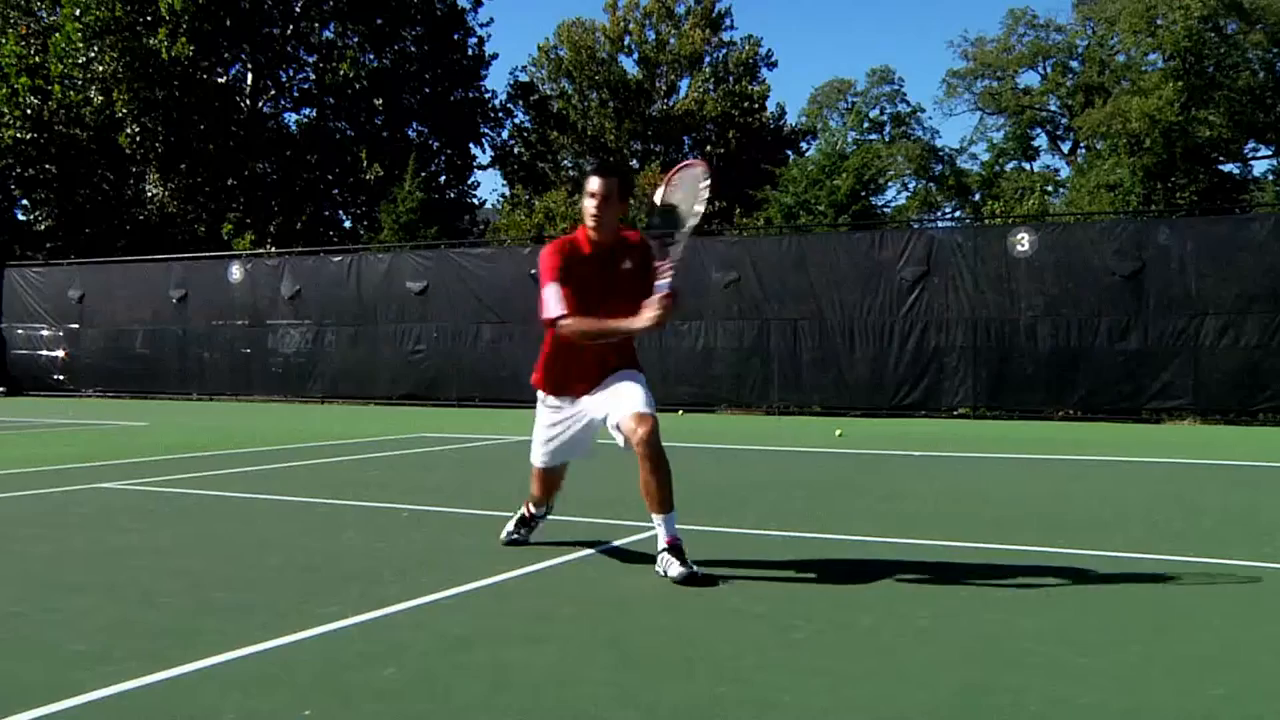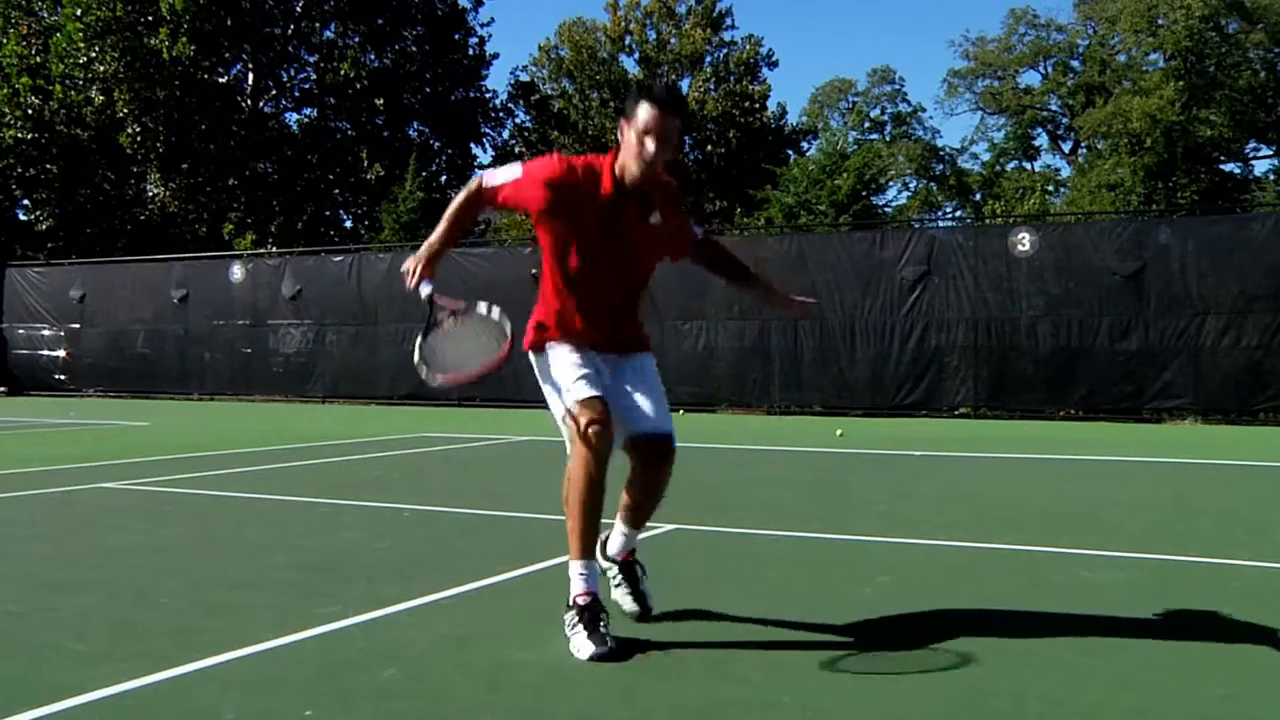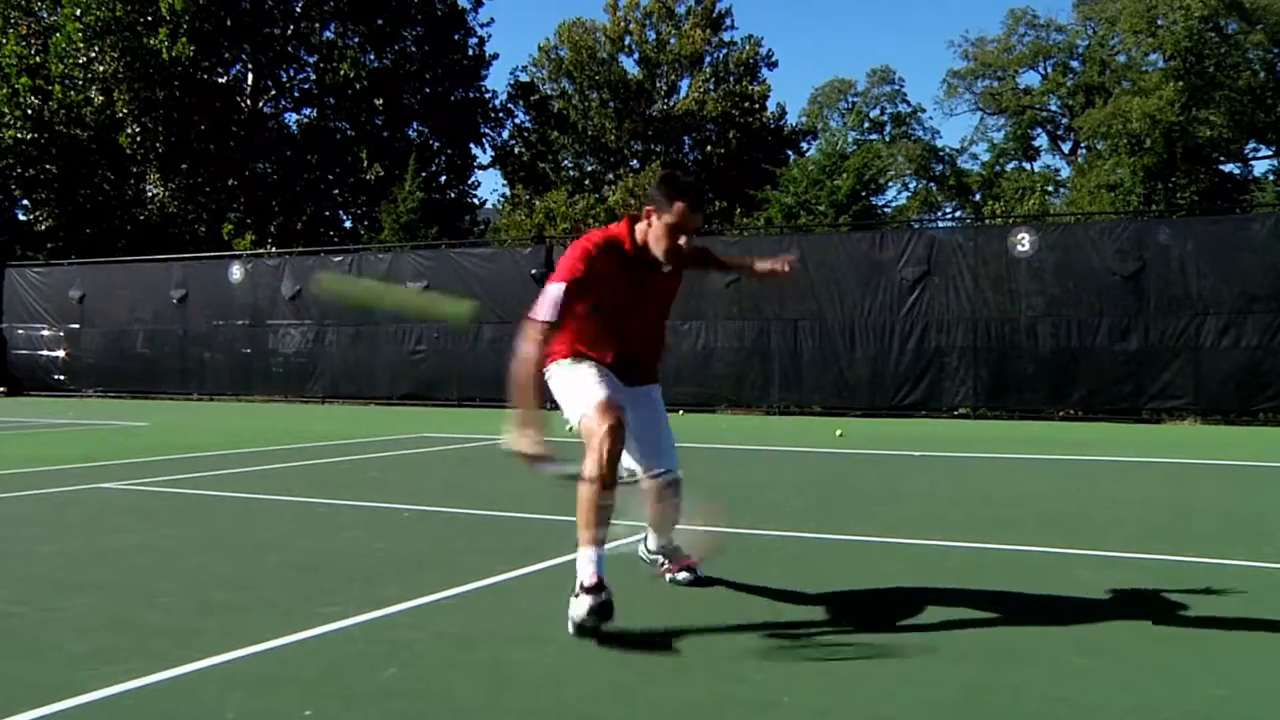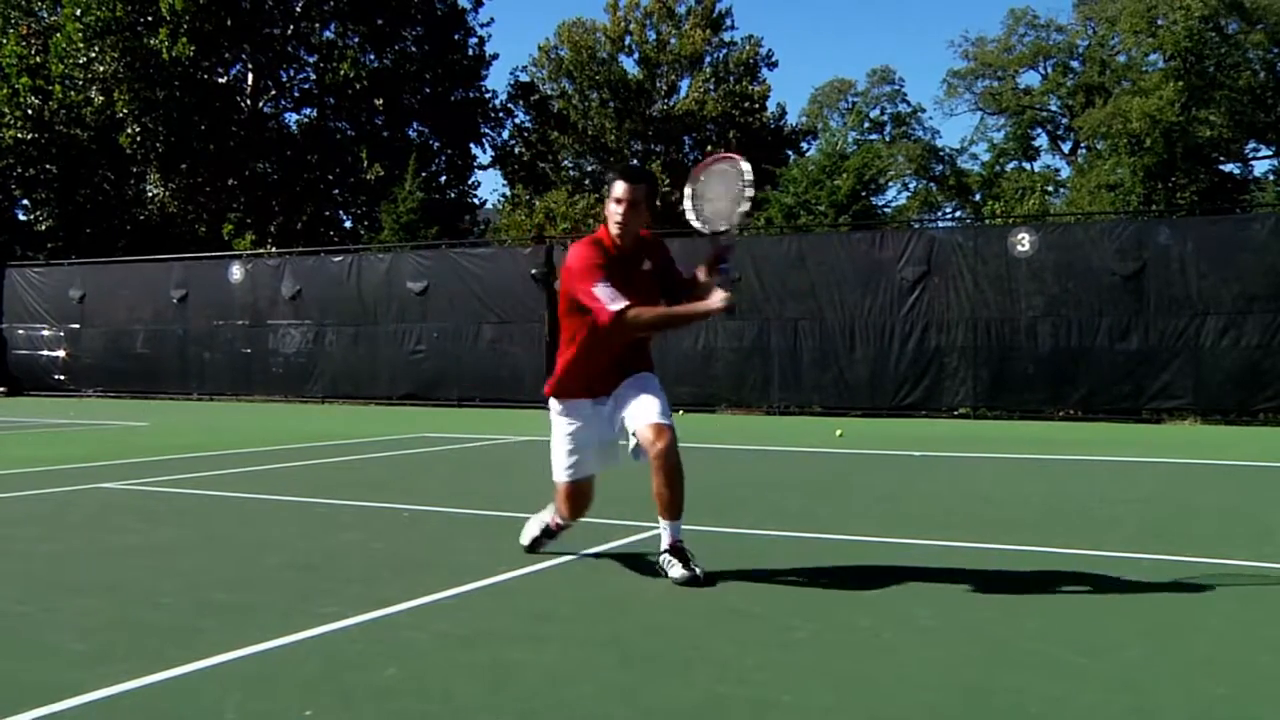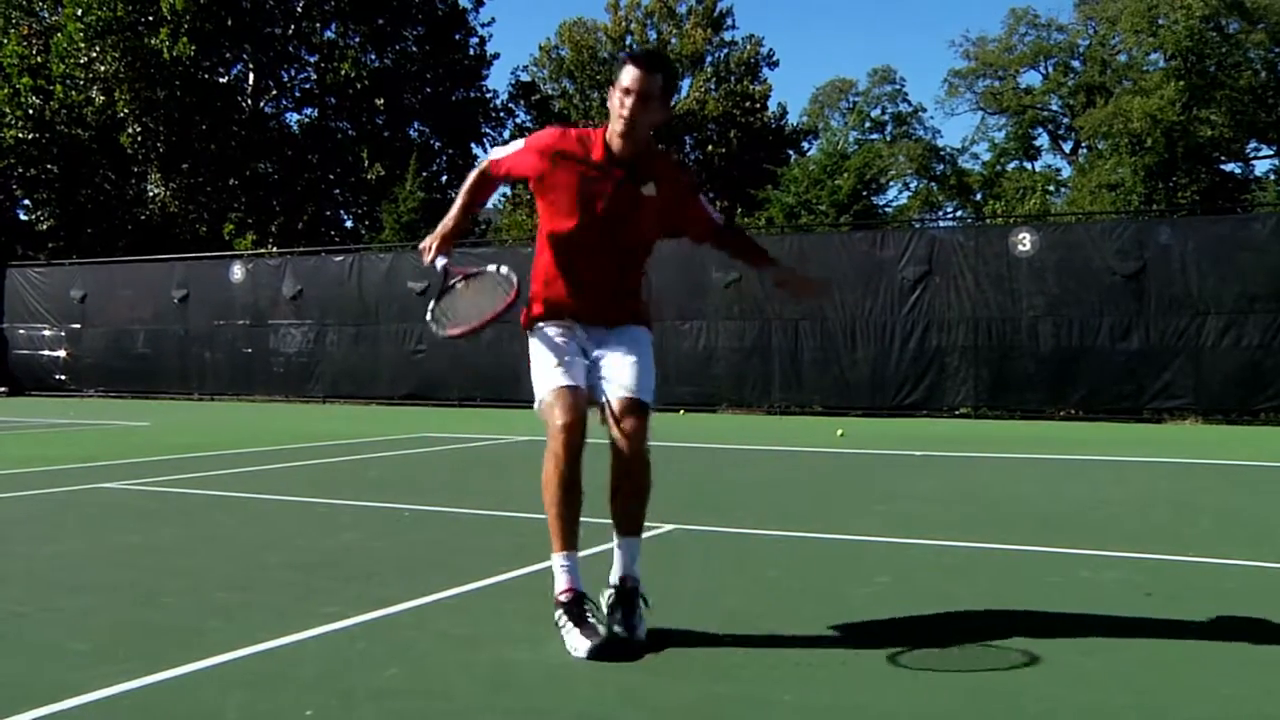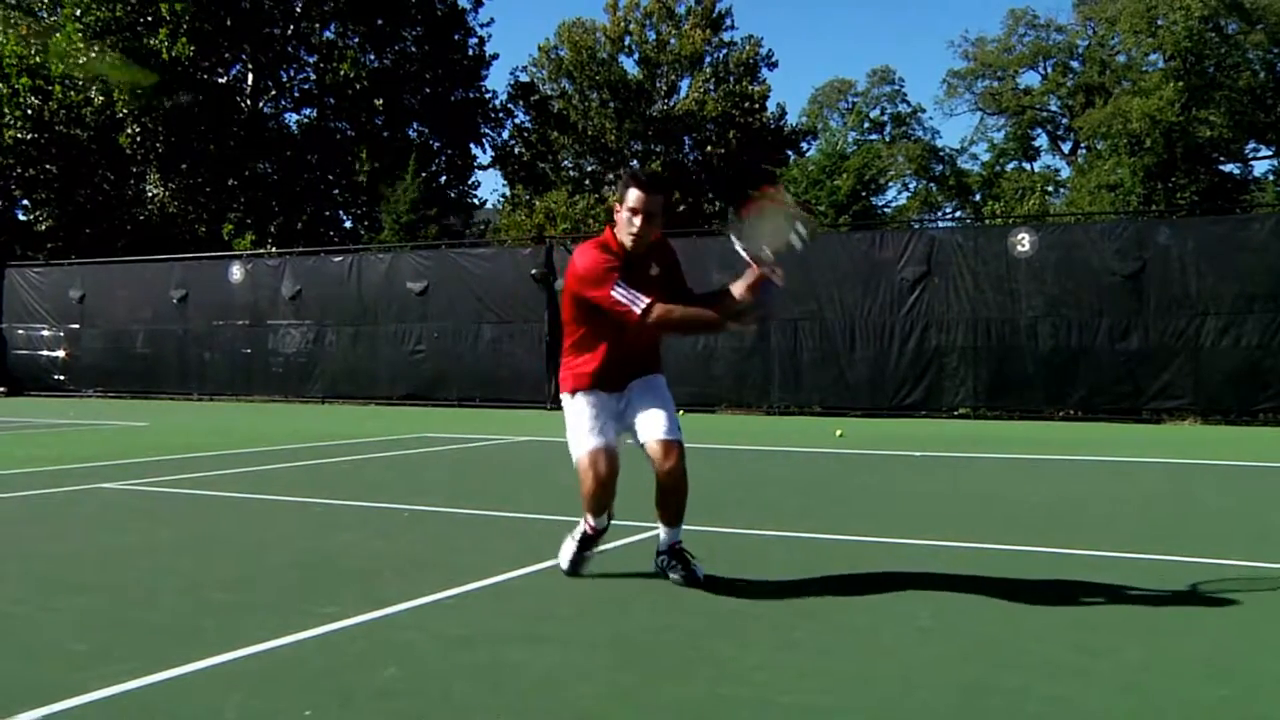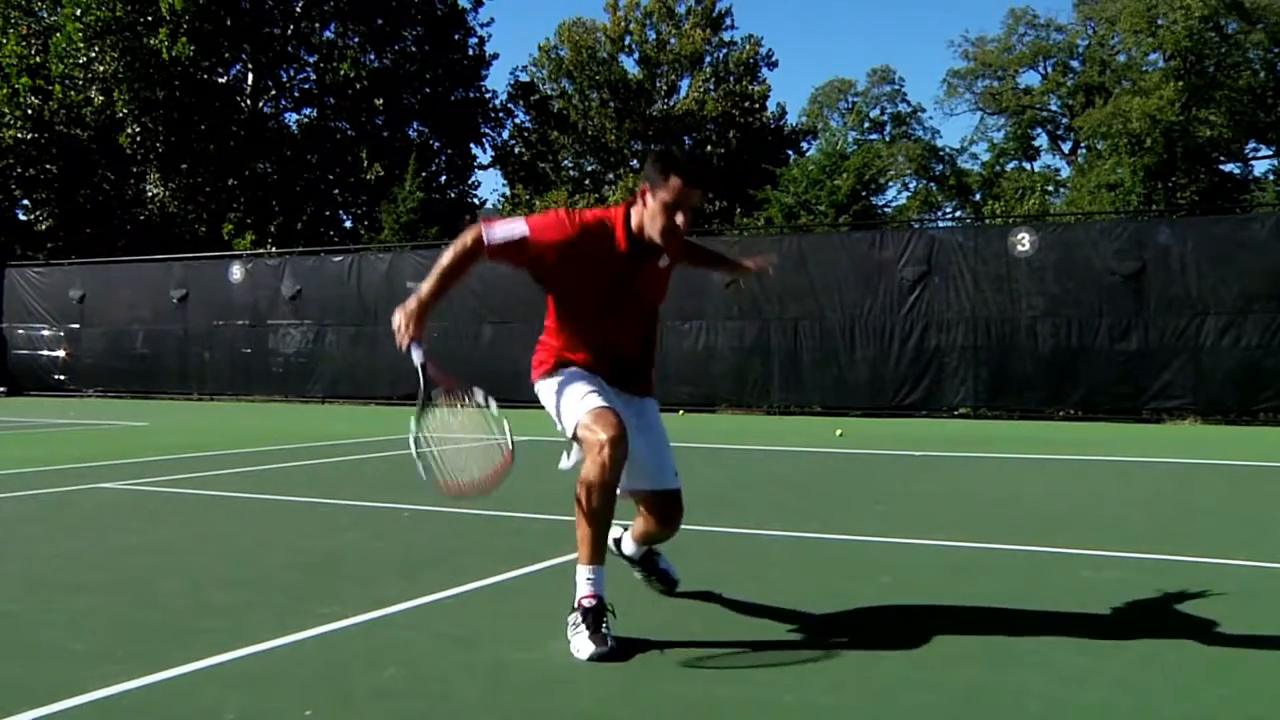
dt=0.7s
person 1, frame 1
left shoulder: (636, 246)
right shoulder: (557, 255)
left elbow: (658, 310)
right elbow: (566, 327)
left wrist: (663, 290)
right wrist: (634, 323)
left hip: (614, 375)
right hip: (560, 385)
left knee: (645, 431)
right knee: (543, 484)
left ankle: (668, 543)
right ankle: (534, 513)
person 1, frame 2
left shoulder: (666, 203)
right shoulder: (559, 177)
left elbow: (704, 251)
right elbow: (477, 191)
left wrist: (766, 290)
right wrist: (431, 250)
left hip: (625, 351)
right hip: (561, 343)
left knee: (657, 455)
right knee: (593, 434)
left ankle: (621, 547)
right ankle: (581, 600)
person 1, frame 3
left shoulder: (673, 249)
right shoulder: (589, 254)
right elbow: (536, 333)
left wrist: (751, 265)
right wrist: (523, 417)
left hip: (637, 376)
right hip: (579, 364)
left knee: (666, 492)
right knee: (608, 424)
left ankle: (658, 547)
right ankle: (590, 583)
person 1, frame 4
left shoulder: (654, 249)
right shoulder: (583, 256)
left elbow: (676, 300)
right elbow: (628, 319)
left wrist: (699, 284)
right wrist: (702, 307)
left hip: (629, 377)
right hip: (574, 388)
left knee: (661, 441)
right knee: (573, 507)
left ankle: (672, 546)
right ankle: (555, 517)
person 1, frame 5
left shoulder: (669, 178)
right shoulder: (555, 148)
left elbow: (720, 233)
right elbow: (488, 170)
left wrist: (777, 269)
right wrist: (449, 229)
left hip: (622, 324)
right hip: (557, 321)
left knee: (629, 428)
right knee: (565, 424)
left ankle: (626, 580)
right ankle: (569, 594)
person 1, frame 6
left shoulder: (660, 252)
right shoulder: (592, 260)
left elbow: (683, 300)
right elbow: (655, 316)
left wrist: (732, 293)
right wrist: (728, 315)
left hip: (640, 376)
right hip: (589, 382)
left knee: (669, 456)
right knee: (599, 471)
left ankle: (669, 547)
right ankle: (592, 526)
person 1, frame 7
left shoulder: (666, 238)
right shoulder: (575, 232)
right elbow: (478, 237)
left wrist: (732, 265)
right wrist: (421, 299)
left hip: (633, 384)
right hip: (571, 371)
left knee: (667, 516)
right knee: (609, 439)
left ankle: (634, 543)
right ankle: (588, 603)
